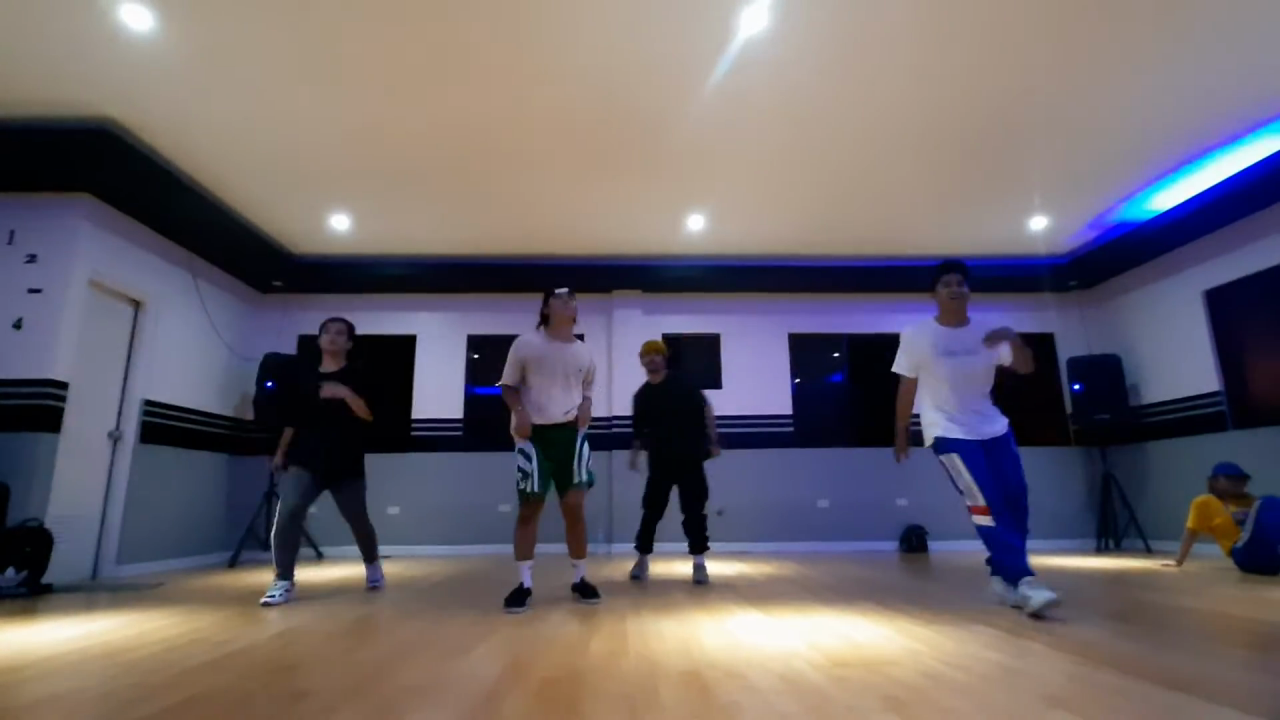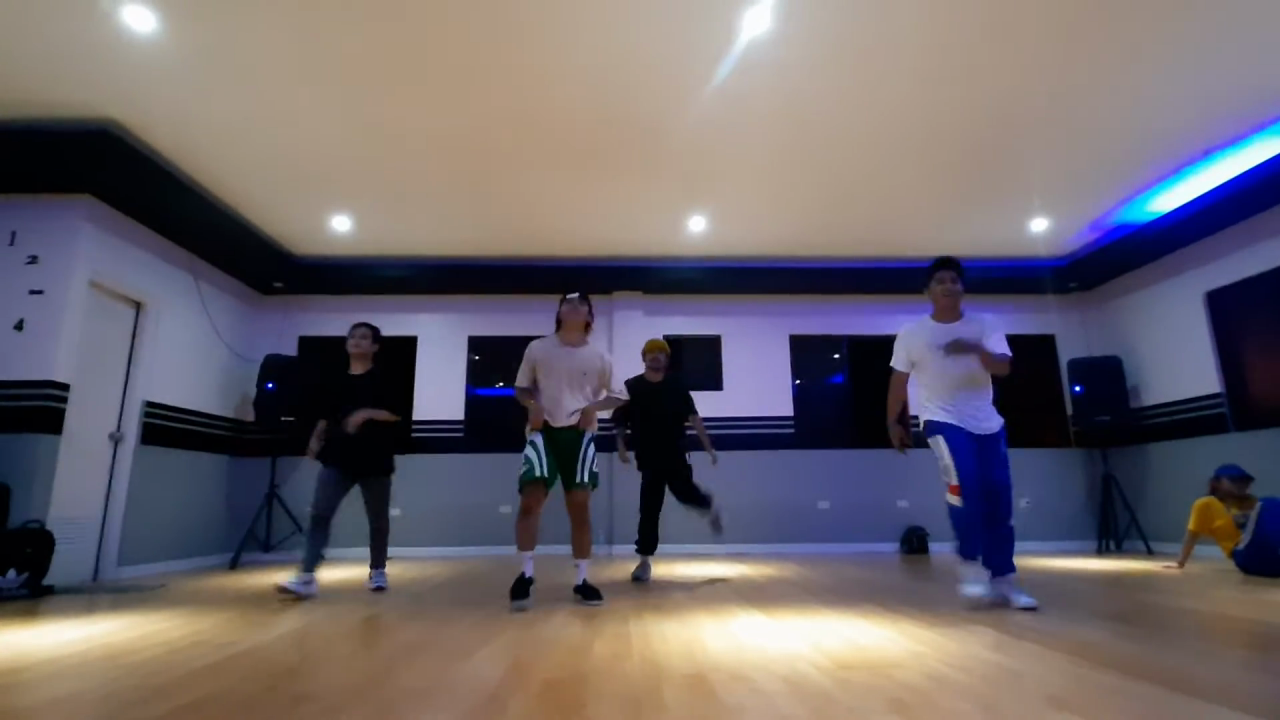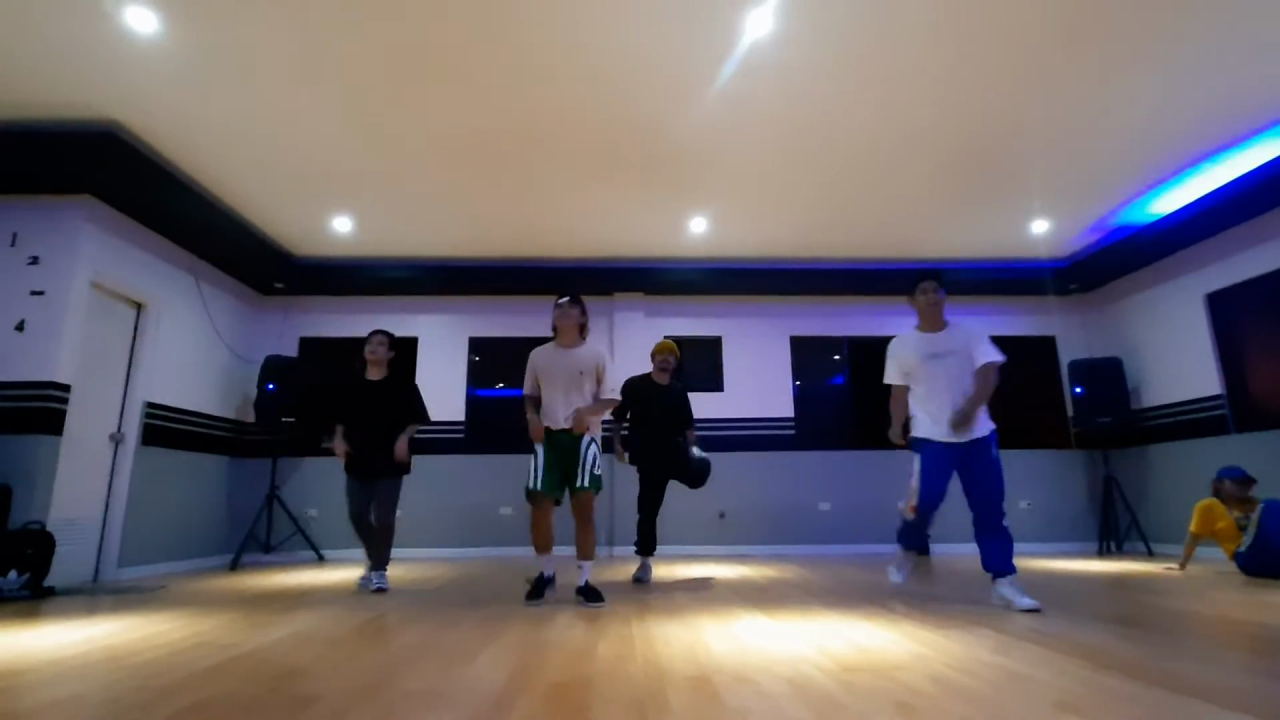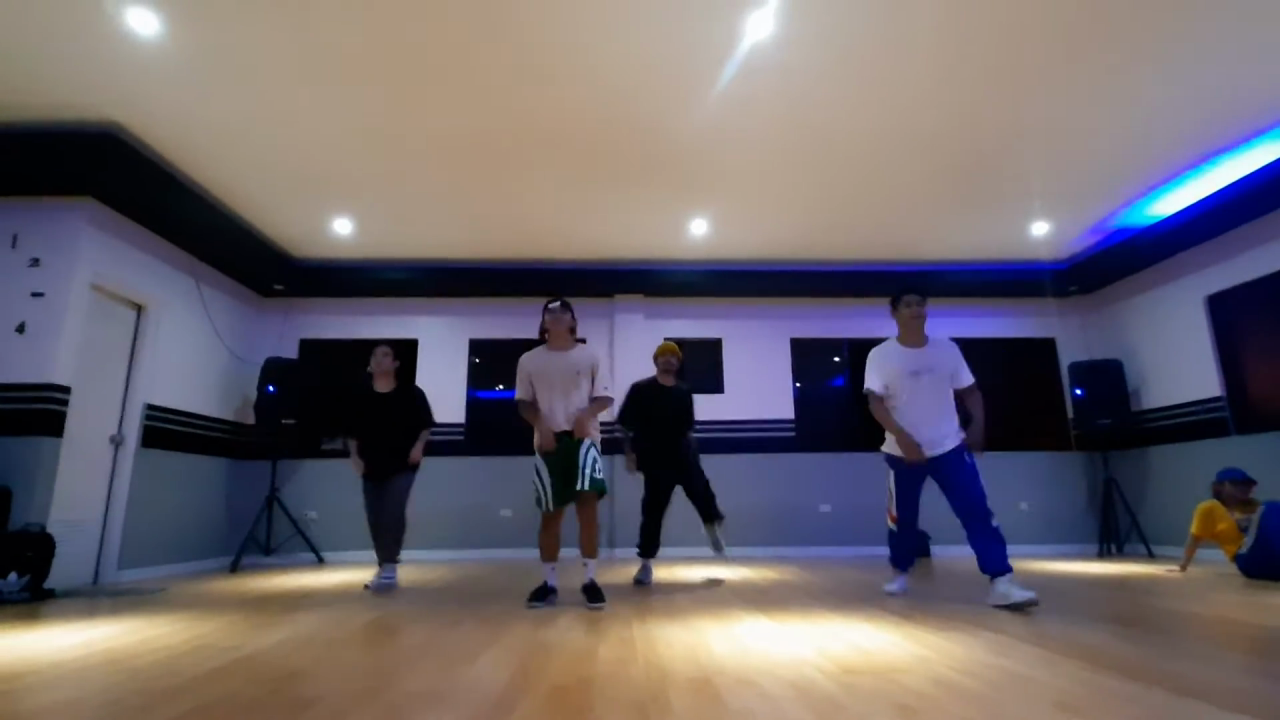
dt=0.2s
person 1, frame 1
left shoulder: (992, 332)
right shoulder: (916, 337)
left elbow: (1026, 368)
right elbow: (907, 388)
left wrist: (1014, 340)
right wrist: (900, 433)
left hip: (992, 428)
right hip: (949, 433)
left knee: (1015, 498)
right knee: (987, 504)
left ankle: (1004, 577)
right ankle: (1024, 581)
person 1, frame 2
left shoulder: (984, 326)
right shoulder: (912, 333)
left elbow: (1002, 367)
right elbow: (899, 379)
left wrist: (975, 350)
right wrist: (893, 421)
left hip: (986, 425)
right hip: (942, 422)
left knee: (998, 499)
right knee: (964, 483)
left ankle: (1002, 577)
right ankle: (970, 566)
person 1, frame 3
left shoulder: (971, 335)
right shoulder: (901, 345)
left elbow: (989, 373)
right elbow: (900, 392)
left wrist: (972, 406)
right wrist: (896, 427)
left hip: (976, 434)
right hip: (930, 437)
left knee: (990, 506)
right knee: (926, 501)
left ankle: (1004, 582)
right ankle: (907, 552)
person 1, frame 4
left shoulder: (947, 350)
right shoulder: (880, 356)
left elbow: (970, 394)
right elbow: (876, 403)
left wrist: (978, 431)
right wrist: (901, 437)
left hip: (950, 446)
right hip: (905, 451)
left knee: (976, 510)
right knee: (901, 516)
left ankle: (1001, 582)
right ankle: (900, 572)
person 2, frame 1
left shoulder: (584, 354)
right shoulder: (525, 344)
right elbow: (508, 386)
left wrist: (585, 407)
right wrist: (519, 412)
left hip: (571, 433)
right hip: (533, 433)
left knee: (574, 506)
right knee: (529, 507)
left ankle: (579, 578)
right ankle: (524, 584)
person 2, frame 2
left shoulder: (598, 357)
right shoulder: (537, 349)
left elbow: (618, 396)
right elbow: (522, 387)
left wrist: (595, 406)
right wrist: (532, 405)
left hip: (579, 435)
right hip: (543, 431)
left knee: (578, 504)
right knee: (531, 498)
left ankle: (581, 580)
right ankle: (526, 573)
person 2, frame 3
left shoulder: (596, 355)
right shoulder: (538, 356)
left elbow: (611, 399)
right elbow: (530, 396)
left wrist: (587, 412)
right wrist: (532, 417)
left hip: (583, 437)
right hip: (548, 437)
left knee: (583, 507)
right knee: (540, 508)
left ankle: (584, 582)
right ankle: (546, 573)
person 2, frame 4
left shoulder: (589, 356)
right shoulder: (529, 360)
left elbow: (605, 397)
right elbow: (523, 402)
left wrist: (587, 413)
right wrist: (540, 424)
left hip: (583, 439)
right hip: (548, 443)
left knee: (588, 506)
right knee: (550, 514)
left ankle: (589, 581)
right ankle: (549, 583)
person 3, frame 1
left shoulder: (355, 378)
right shoulder: (304, 380)
left elbow: (367, 415)
right elbow: (294, 422)
left wrist: (344, 392)
right wrist: (280, 453)
left hip: (346, 464)
right hip: (305, 462)
left knee: (358, 521)
right knee: (287, 515)
left ankle: (372, 566)
right ankle: (283, 582)
person 3, frame 2
left shoulder: (383, 380)
right shoulder: (337, 382)
left elbow: (395, 415)
right elbow: (326, 415)
left wrist: (365, 414)
right wrist: (316, 437)
left hip: (373, 460)
right hip: (336, 459)
left knee: (378, 518)
right knee: (320, 511)
left ankle: (378, 570)
right ankle: (306, 576)
person 3, frame 3
left shoulder: (403, 387)
right shoulder: (354, 388)
left elbow: (417, 420)
right elbow: (342, 420)
left wrist: (404, 439)
right wrist: (339, 439)
left hip: (390, 464)
right hip: (358, 463)
left knee: (383, 517)
right knee: (357, 516)
left ankle: (378, 570)
right ankle: (374, 564)
person 3, frame 4
left shoulder: (411, 394)
right shoulder: (361, 399)
left elbow: (426, 426)
right elbow: (352, 435)
left wrist: (419, 446)
right wrist: (355, 456)
left hip: (402, 466)
right hip: (373, 469)
left knee: (395, 514)
right knee: (376, 520)
left ankle: (390, 562)
right ankle: (385, 567)
person 4, frame 1
left shoulder: (682, 384)
right shoulder: (642, 395)
left elbow: (706, 409)
right elbow: (640, 430)
left wrist: (713, 440)
right wrist: (635, 455)
left hip: (690, 457)
right hip: (661, 459)
left knee: (693, 508)
right knee: (653, 506)
left ankle: (699, 561)
right ankle: (642, 558)
person 4, frame 2
left shoulder: (676, 387)
right shoulder: (631, 387)
left elbow: (692, 417)
right elbow: (619, 421)
left wrist: (708, 445)
right wrist: (621, 445)
left hip: (674, 451)
right hip: (649, 455)
left knee: (685, 492)
right knee: (649, 508)
left ankle: (710, 509)
right ankle: (644, 560)
person 4, frame 3
left shoulder: (679, 392)
right shoulder: (634, 386)
left elbow: (687, 426)
right elbow: (618, 417)
left wrist: (691, 449)
right wrist: (617, 444)
left hip: (674, 450)
right hip: (647, 456)
right knee: (648, 508)
right ankle: (645, 562)
person 4, frame 4
left shoulder: (684, 393)
right shoulder: (640, 390)
right elbow: (626, 424)
left wrist: (693, 451)
right wrist: (629, 453)
left hip: (684, 457)
right hip: (655, 460)
left knee: (703, 495)
right knee: (652, 511)
left ankle: (713, 528)
right ankle: (646, 564)
